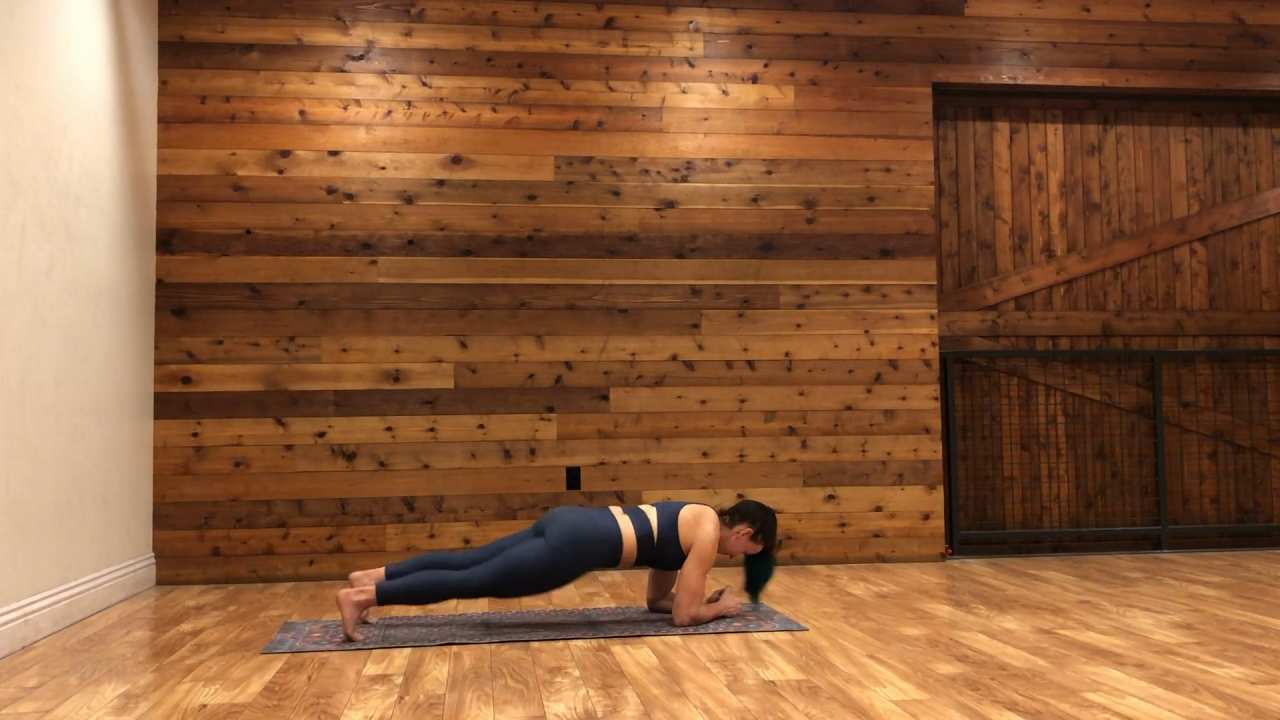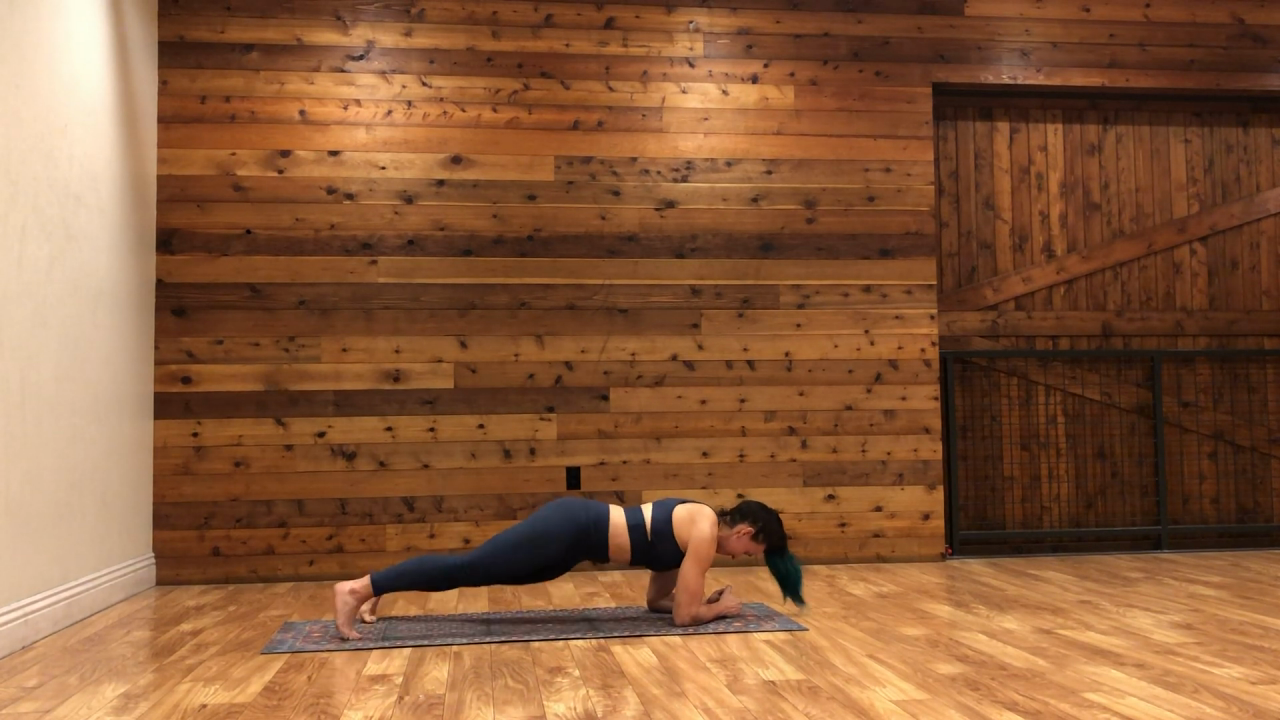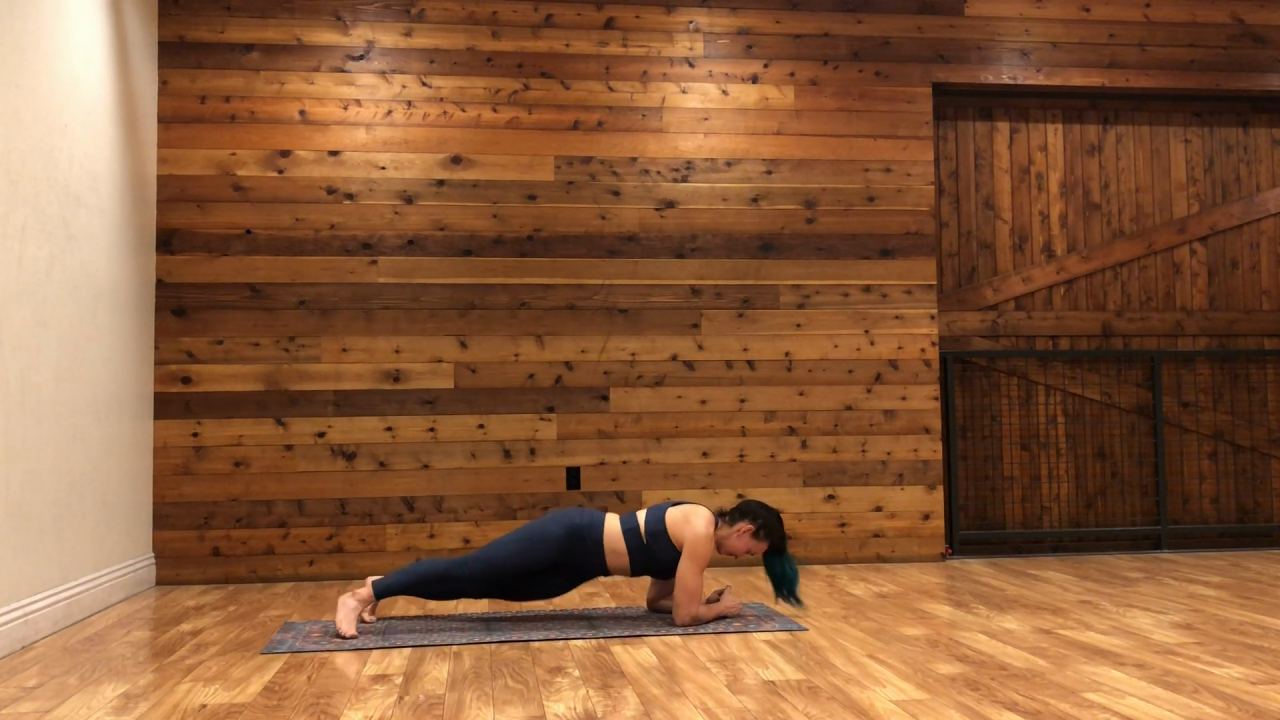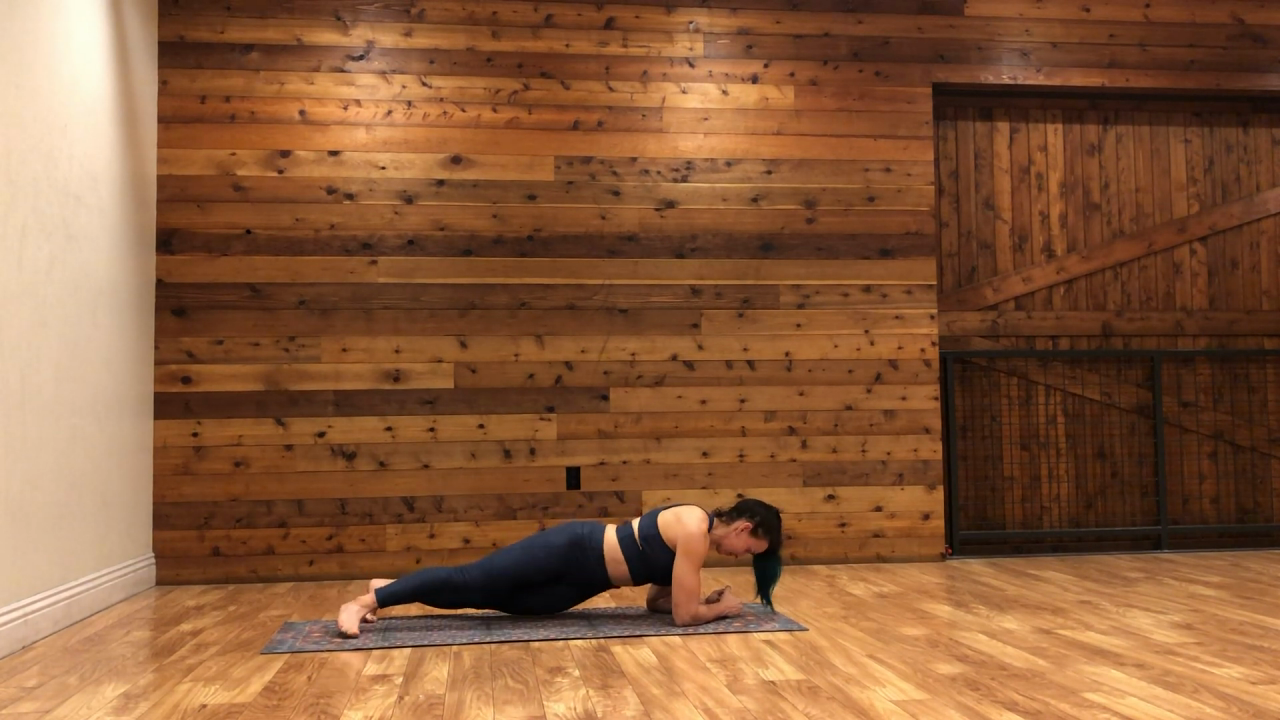
dt=0.2s
person 1, frame 1
left shoulder: (692, 521)
right shoulder: (708, 533)
left elbow: (657, 598)
right elbow: (683, 614)
left wrist: (704, 598)
right wrist: (720, 607)
left hip: (570, 523)
right hip: (579, 543)
left knee: (468, 562)
right knee: (469, 582)
left ankle: (374, 576)
right ankle: (360, 597)
person 1, frame 2
left shoulder: (692, 523)
right shoulder: (705, 531)
left elbow: (658, 598)
right elbow: (684, 614)
left wrist: (705, 598)
right wrist: (721, 607)
left hip: (576, 529)
right hip: (571, 527)
left knee: (478, 572)
right knee: (465, 567)
left ankle: (374, 584)
right ankle: (356, 589)
person 1, frame 3
left shoulder: (697, 528)
right shoulder: (700, 531)
left elbow: (658, 599)
right elbow: (684, 615)
left wrist: (703, 600)
right wrist: (721, 607)
left hip: (580, 557)
right hip: (568, 536)
left knee: (485, 586)
right knee: (466, 571)
left ankle: (381, 585)
right ankle: (363, 594)
person 1, frame 4
left shoulder: (695, 529)
right shoulder: (694, 531)
left elbow: (658, 600)
right elbow: (683, 615)
left wrist: (704, 599)
right wrist: (720, 607)
left hip: (583, 579)
right hip: (569, 551)
left knee: (483, 597)
right knee: (469, 580)
left ankle: (385, 588)
right ankle: (368, 599)
